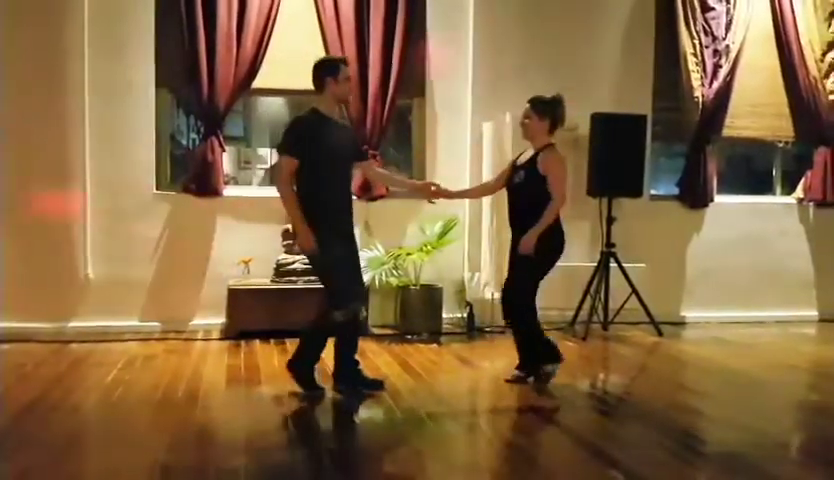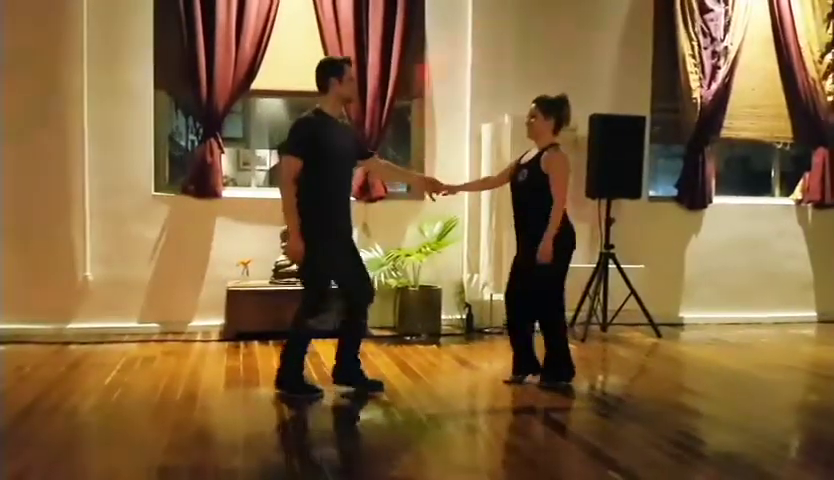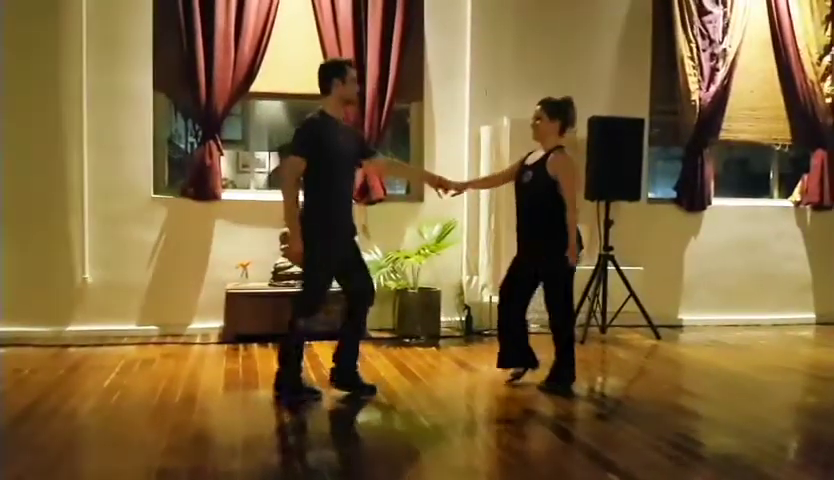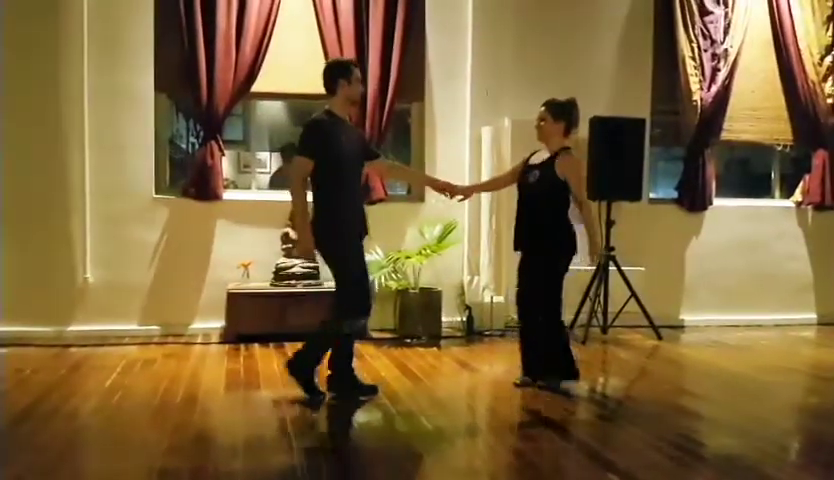
dt=0.2s
person 1, frame 1
left shoulder: (346, 132)
right shoulder: (303, 126)
left elbow: (372, 171)
right elbow: (283, 179)
left wrist: (414, 185)
right wrist: (301, 228)
left hip: (342, 230)
right hip: (318, 232)
left knee: (353, 302)
right knee: (345, 301)
left ankle: (347, 372)
right ankle: (302, 362)
person 1, frame 2
left shoulder: (347, 132)
right shoulder: (307, 126)
left elbow: (379, 166)
right elbow: (287, 180)
left wrist: (419, 180)
right wrist: (294, 235)
left hip: (339, 232)
right hip: (315, 235)
left knee: (361, 294)
right knee: (315, 303)
left ankle: (347, 368)
right ankle: (289, 377)
person 1, frame 3
left shoulder: (349, 134)
right shoulder: (312, 127)
left elbow: (383, 164)
right elbow: (289, 180)
left wrist: (427, 177)
right wrist: (294, 235)
left hip: (341, 233)
right hip: (318, 234)
left knee: (361, 294)
right knee: (309, 305)
left ankle: (344, 371)
right ankle: (287, 381)
person 1, frame 4
left shoulder: (353, 134)
right shoulder: (319, 127)
left elbow: (388, 168)
right elbow: (297, 180)
left wrist: (433, 182)
right wrist: (304, 233)
left hip: (349, 232)
right hip: (332, 232)
left knee: (355, 304)
right knee: (356, 305)
left ankle: (341, 374)
right ankle: (304, 363)
person 2, frame 1
left shoulder: (550, 157)
right shoulder: (522, 157)
left elbow: (558, 200)
right elbow: (492, 187)
left wrist: (534, 233)
right wrist: (452, 194)
left hip: (543, 241)
right hip: (523, 241)
left knee: (514, 298)
right knee: (521, 300)
left ankle: (546, 356)
right ankle: (532, 365)
person 2, frame 2
left shoulder: (554, 156)
right shoulder: (527, 157)
left elbow: (559, 201)
right elbow: (495, 180)
left wrist: (548, 240)
right wrist: (458, 188)
left hip: (552, 243)
right hip: (529, 242)
left knee: (547, 304)
right knee: (516, 300)
left ankle: (559, 372)
right ankle: (524, 365)
person 2, frame 3
left shoulder: (559, 159)
right shoulder: (531, 157)
left elbow: (570, 204)
right elbow: (500, 178)
left wrist: (572, 244)
right wrist: (467, 185)
left hip: (556, 245)
right hip: (532, 245)
left knee: (558, 308)
right knee: (510, 297)
left ankle: (562, 377)
right ankle: (522, 358)
person 2, frame 4
left shoulder: (566, 160)
right shoulder: (534, 158)
left elbow: (582, 202)
right elbow: (504, 180)
left wrist: (593, 240)
right wrist: (473, 189)
left hip: (555, 245)
right hip: (533, 244)
left knee: (544, 306)
right knee: (528, 305)
left ankle: (561, 369)
right ankle: (539, 369)
